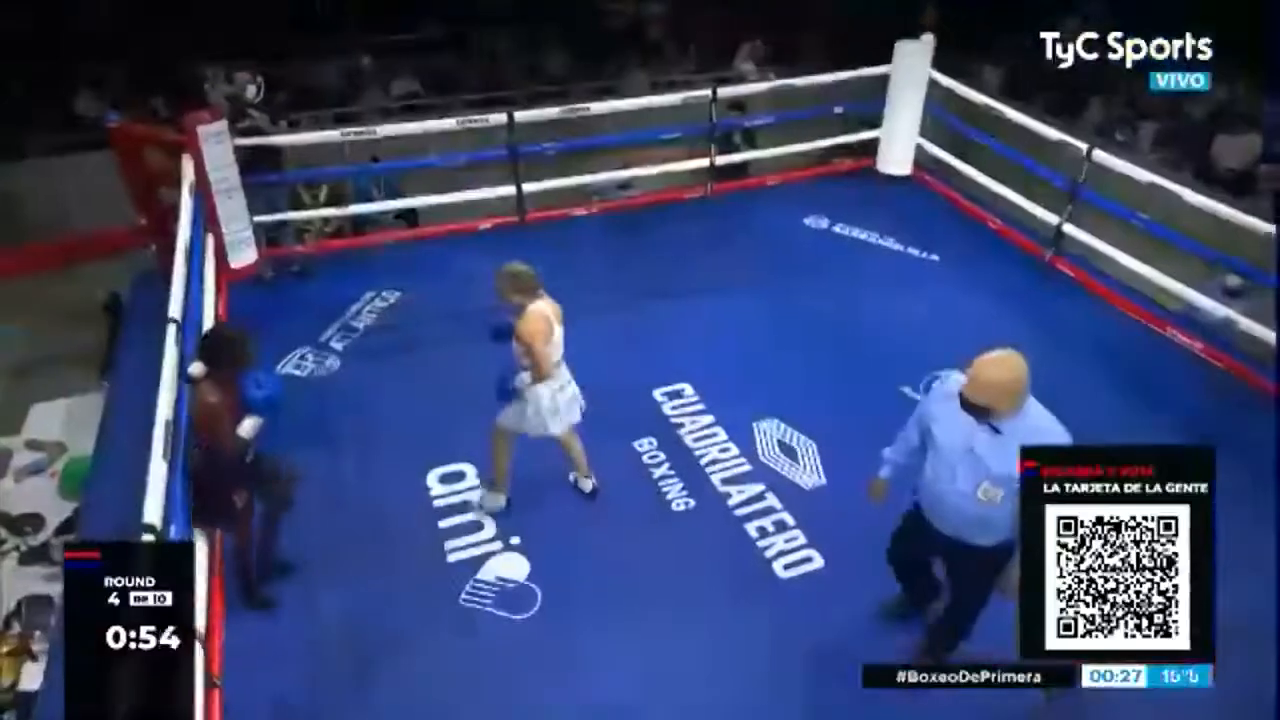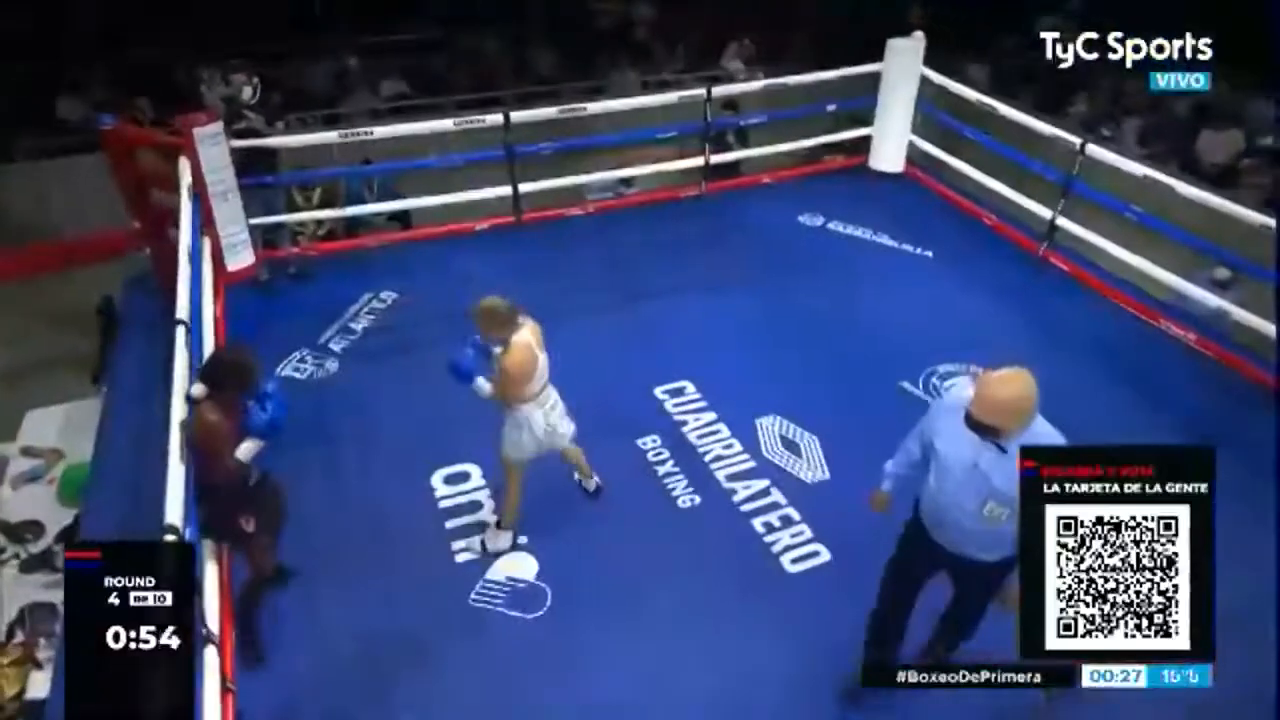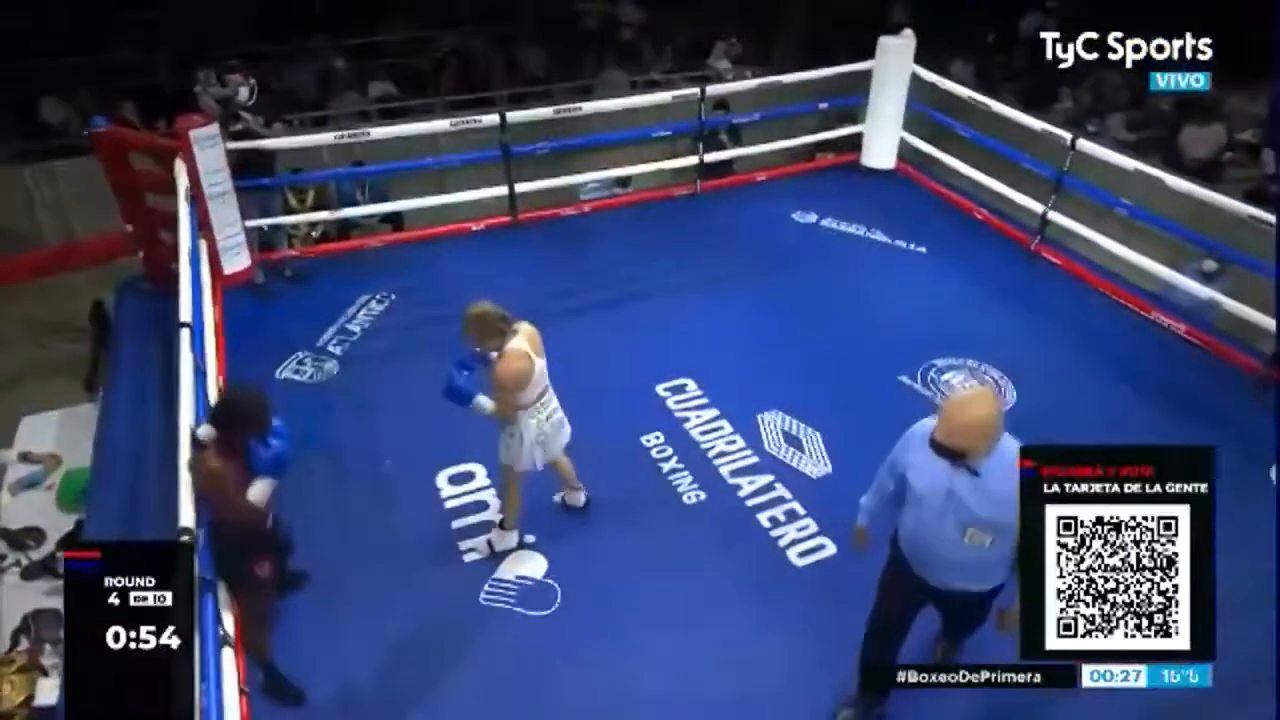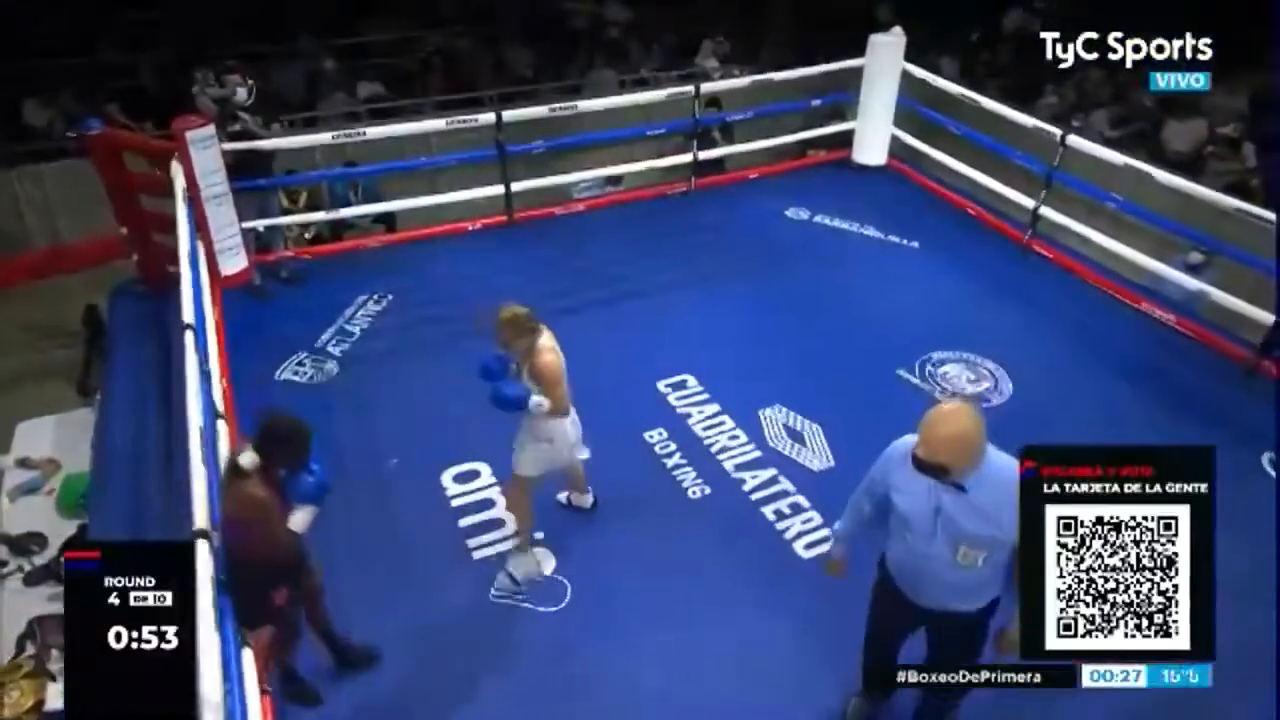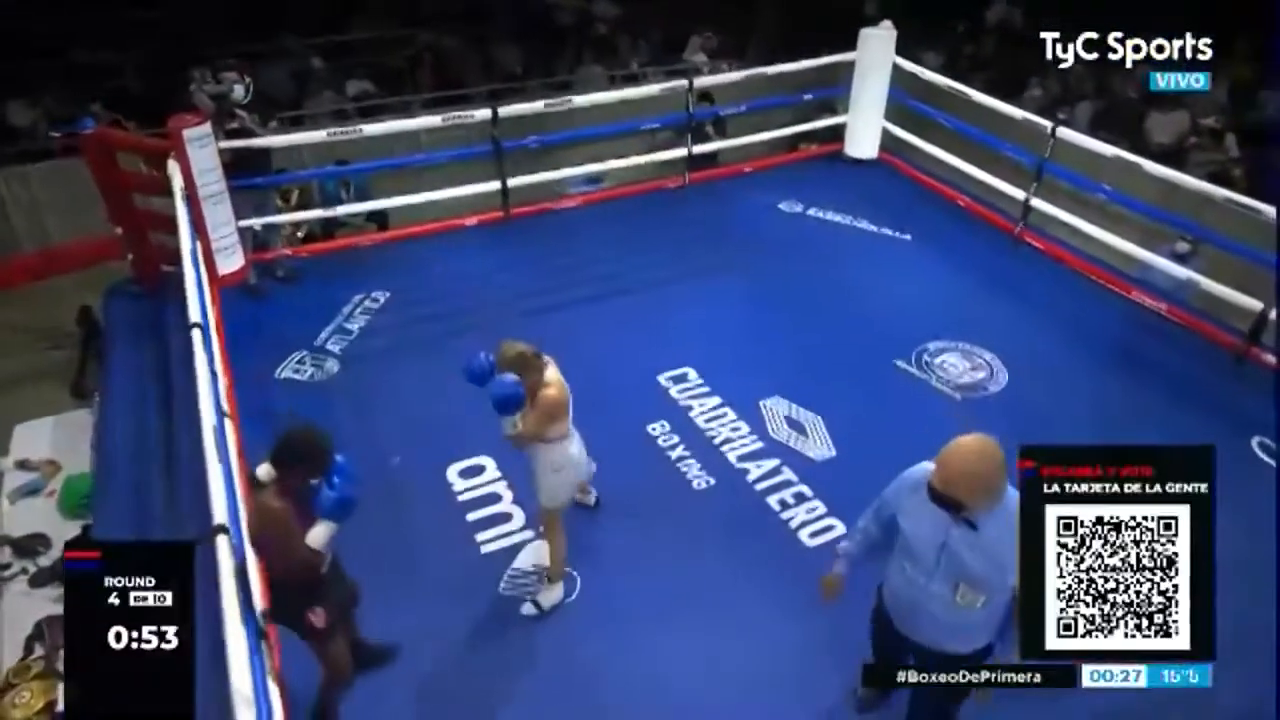
dt=0.3s
person 1, frame 1
left shoulder: (1049, 442)
right shoulder: (947, 390)
right elbow: (915, 432)
right wrist: (887, 470)
left hip: (983, 546)
right hip: (928, 515)
left knee: (964, 603)
right knee: (902, 557)
left ankle: (937, 648)
right ankle: (922, 593)
person 1, frame 2
right shoulder: (953, 402)
right elbow: (918, 444)
right wrist: (889, 483)
left hip: (987, 559)
right hip: (927, 528)
left knee: (967, 610)
right knee: (893, 596)
left ankle: (942, 646)
right ankle: (875, 666)
person 1, frame 3
right shoulder: (919, 436)
right elbow: (890, 479)
right wrist: (866, 518)
left hip: (974, 588)
right hip: (908, 562)
left knee: (960, 623)
right knee: (882, 632)
left ankle: (951, 639)
person 1, frame 4
left shoulder: (1016, 489)
right shoulder: (900, 454)
right elbow: (868, 500)
left wrist: (1021, 622)
right wrist: (841, 541)
left hip: (965, 611)
right hip: (898, 582)
left knee: (947, 683)
right knee: (879, 644)
right ankle: (875, 691)
person 1, frame 5
right shoulder: (916, 480)
right elbow: (877, 523)
right wrist: (843, 563)
left hip: (956, 654)
right hip: (894, 611)
right knee: (884, 656)
right ankle: (882, 684)
person 2, frame 1
left shoulder: (222, 382)
right shoulder: (210, 401)
right elbow: (226, 452)
right wrist: (254, 419)
left hip: (243, 458)
right hip: (223, 473)
left knee: (281, 492)
right knee: (244, 533)
left ankle: (266, 558)
right ankle: (251, 587)
person 2, frame 2
left shoulder: (226, 402)
right shoulder: (210, 421)
left elbow: (242, 424)
right elbow: (223, 474)
left wrist: (261, 403)
right wrist: (255, 439)
left hip: (248, 481)
right hip: (227, 496)
left knee: (276, 509)
right knee: (263, 565)
left ankle: (268, 568)
right ankle: (245, 619)
person 2, frame 3
left shoulder: (217, 435)
right shoulder: (215, 468)
right elbow: (239, 520)
left wrist: (261, 450)
left hip: (259, 528)
right hip: (242, 544)
left knee: (281, 549)
right knee: (256, 609)
left ankle: (277, 579)
right ankle: (271, 675)
person 2, frame 4
left shoulder: (247, 460)
right shoulder: (255, 497)
right elbow: (280, 550)
left wrist: (292, 484)
right wrist: (307, 506)
left hip: (271, 555)
right hip: (260, 570)
left knee: (314, 595)
right knee: (287, 627)
left ankle: (341, 651)
right ankle: (287, 676)
person 2, frame 5
left shoulder: (284, 480)
right shoulder: (272, 508)
right elbow: (298, 564)
left wrist: (326, 487)
right wrist: (329, 522)
left hip: (320, 572)
right hip: (300, 593)
left knee: (347, 603)
right knee: (340, 669)
left ankle: (357, 652)
person 3, frame 1
left shoulder: (527, 326)
right shoulder: (550, 304)
left elbow: (542, 371)
left wrist: (516, 384)
right wrist: (514, 335)
left hip: (540, 394)
right hip: (562, 383)
left knee: (501, 434)
right knee: (567, 432)
left ankle: (497, 494)
right ankle: (586, 480)
person 3, frame 2
left shoulder: (512, 361)
right shoulder: (528, 324)
left elbow: (505, 399)
left wrist: (475, 380)
right wrist: (491, 352)
left hip: (529, 418)
right hip: (550, 403)
left knee: (512, 474)
right knee: (565, 445)
left ankle: (502, 533)
right ankle: (590, 480)
person 3, frame 3
left shoulder: (506, 369)
right shoulder: (525, 329)
left elbow: (506, 414)
left wrist: (473, 399)
right wrist: (488, 358)
left hip: (527, 425)
right hip: (549, 408)
left knee: (511, 480)
right knee: (556, 456)
left ankle: (507, 534)
right ankle: (576, 494)
person 3, frame 4
left shoulder: (545, 361)
right shoulder: (536, 335)
left elbow: (560, 406)
right elbow: (524, 371)
left wrist: (527, 402)
right wrist: (506, 369)
left hip: (548, 431)
right hip: (541, 423)
left knee: (516, 493)
right knee: (569, 461)
left ankle: (524, 559)
right ankle: (582, 495)
person 3, frame 5
left shoulder: (549, 396)
right shoulder: (540, 362)
left elbow: (520, 437)
left wrist: (509, 411)
right wrist: (492, 380)
left hip: (554, 455)
right hip: (563, 449)
left knee: (551, 523)
right knee: (571, 476)
left ankle: (554, 586)
right ankle: (586, 494)
person 4, frame 1
left shoulder: (268, 106)
right shoulder: (233, 112)
left wrist: (266, 126)
left hip: (274, 171)
right hip: (250, 175)
right knee: (257, 224)
left ankle: (293, 263)
right ankle: (264, 269)
person 4, frame 2
left shoulder: (265, 107)
right shoulder: (229, 112)
left elbow: (281, 134)
left wrist: (261, 128)
left hip: (270, 174)
right hip: (245, 178)
right knee: (252, 226)
left ankle: (289, 263)
right ankle: (260, 270)
person 4, frame 3
left shoulder: (263, 107)
right shoulder: (225, 113)
left elbow: (279, 134)
left wrist: (257, 128)
left hip: (268, 176)
right hip: (242, 181)
left knee: (277, 223)
right knee: (249, 228)
left ankle: (285, 266)
right ankle: (256, 274)
person 4, frame 4
left shoulder: (260, 107)
right shoulder: (222, 113)
left elbow: (276, 136)
left wrist: (254, 129)
left hip: (265, 177)
right hip: (239, 182)
left knee: (274, 224)
right knee: (246, 230)
left ankle: (281, 267)
right ankle: (253, 276)
person 4, frame 5
left shoulder: (258, 105)
right shoulder: (219, 109)
left wrist: (251, 126)
left hip: (263, 177)
right hip: (237, 181)
left knee: (271, 223)
right knee: (243, 230)
left ankle: (277, 266)
right ankle: (250, 275)
